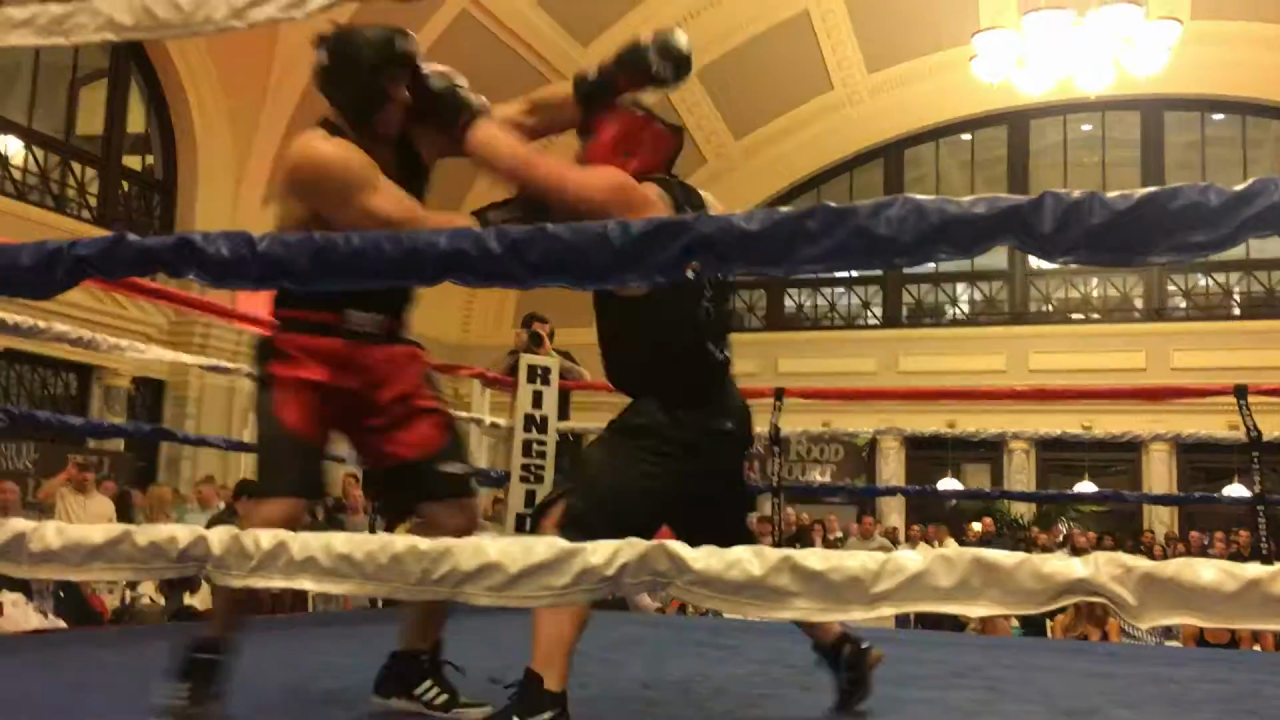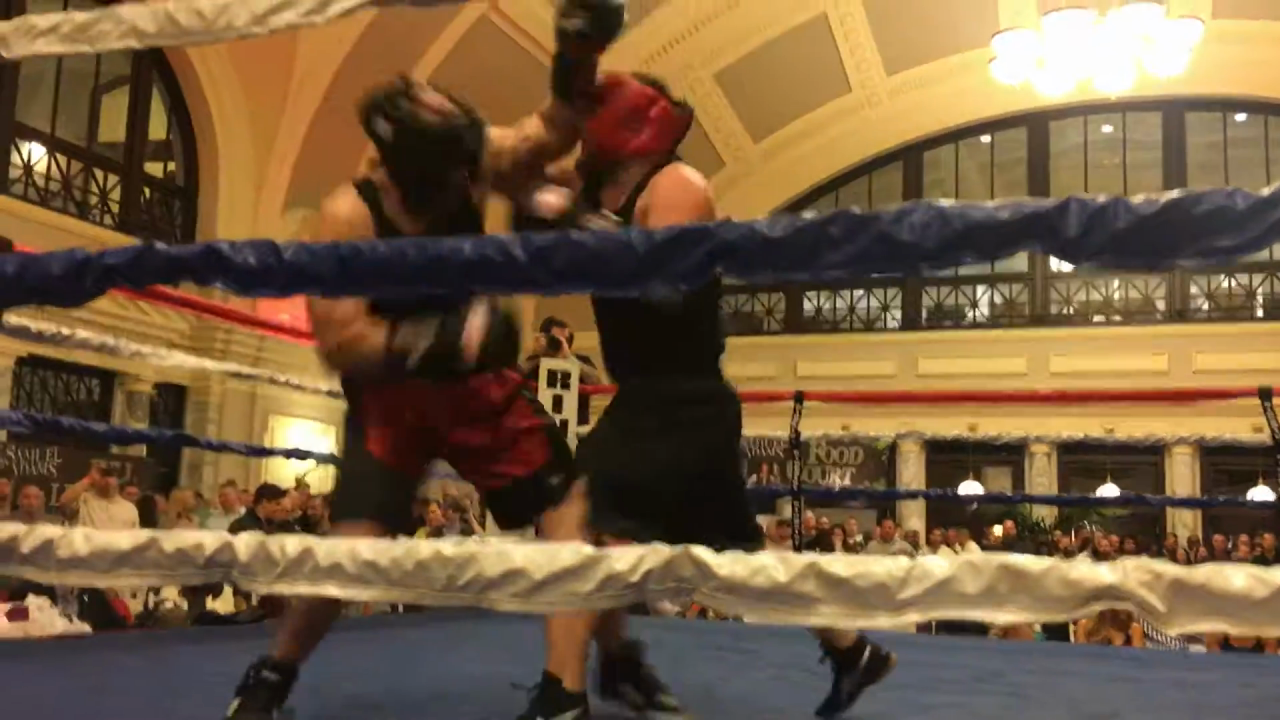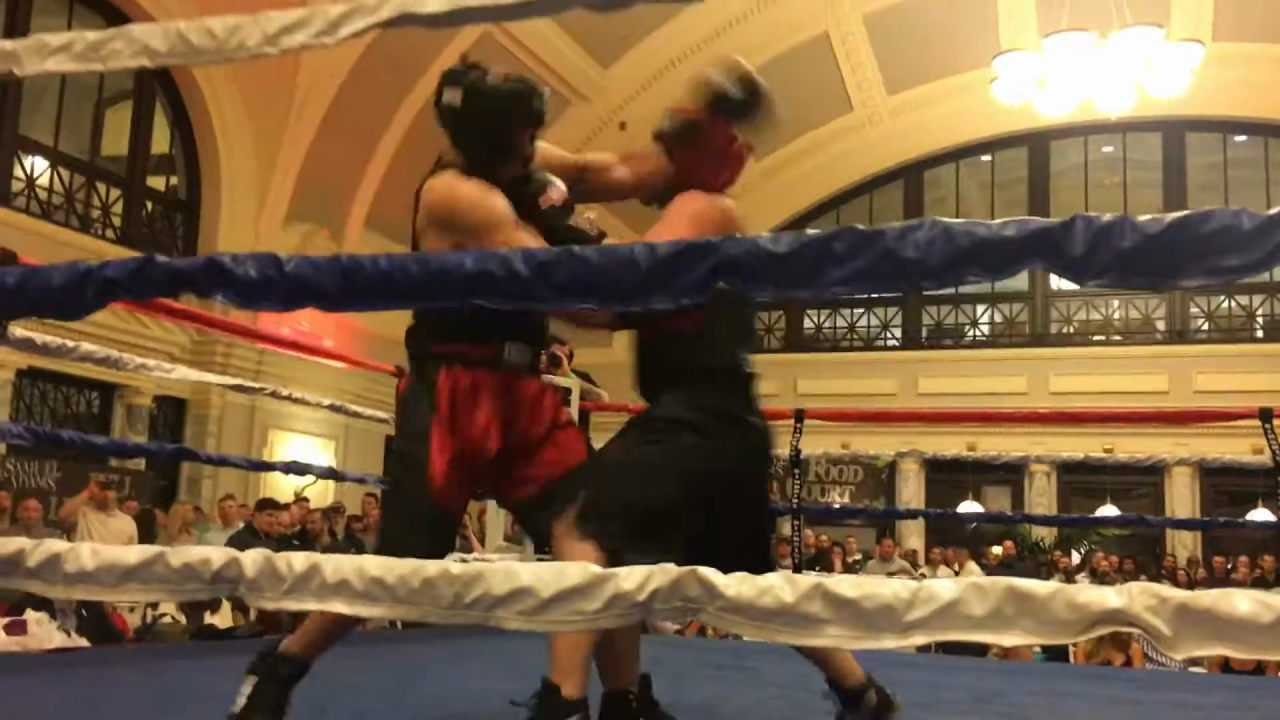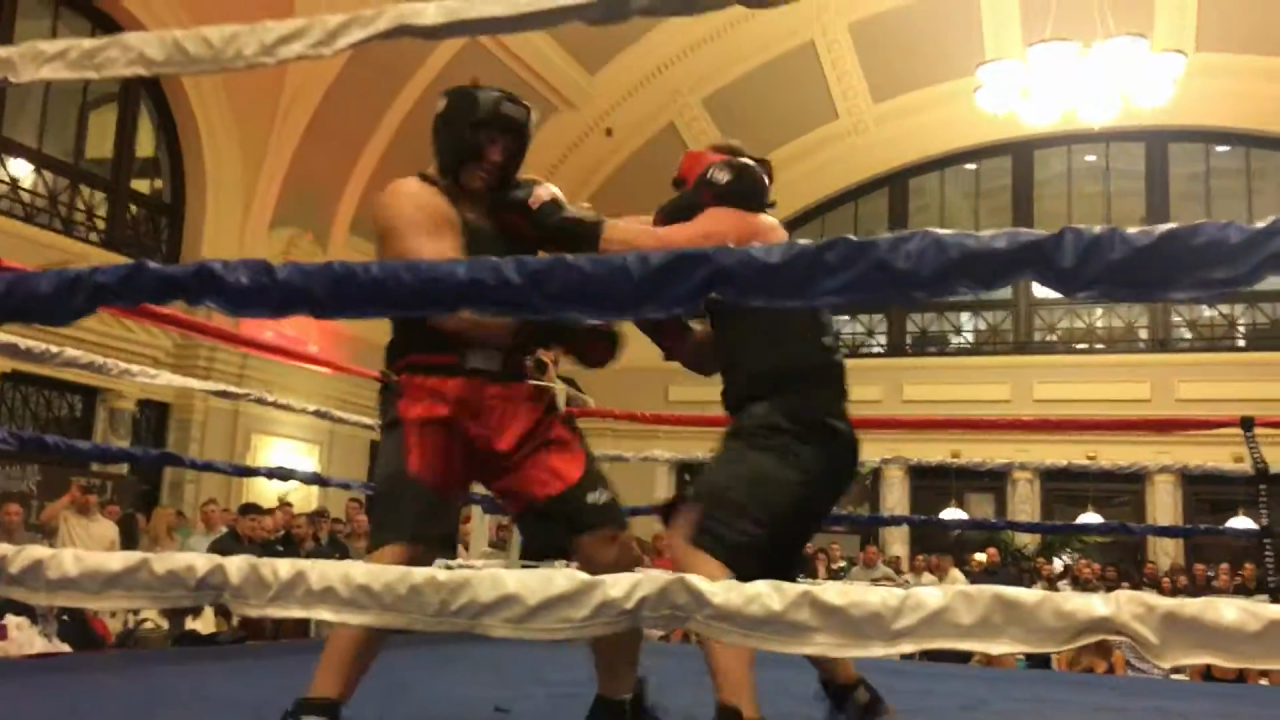
dt=0.2s
person 1, frame 1
left shoulder: (410, 133)
right shoulder: (318, 152)
left elbow: (521, 122)
right elbow: (427, 234)
left wrist: (616, 79)
left hip: (384, 359)
right hip: (307, 357)
left knee: (448, 516)
right knee: (283, 508)
right ankle: (203, 661)
person 1, frame 2
left shoulder: (470, 164)
right shoulder: (348, 215)
left elbow: (558, 126)
right elbow: (340, 342)
left wrist: (577, 58)
right wrist: (438, 341)
left hip: (487, 388)
right hip: (399, 398)
left knee: (569, 519)
right knee: (361, 540)
person 1, frame 3
left shoulder: (525, 169)
right shoulder: (459, 196)
left elbow: (622, 176)
left wrist: (691, 137)
left hip: (523, 390)
right hip: (452, 393)
right knee: (404, 560)
right ankle: (280, 667)
person 1, frame 4
left shoulder: (505, 204)
right shoulder: (414, 200)
right elbow: (462, 312)
right wrist: (559, 317)
left hip: (517, 402)
right hip: (433, 399)
left knee: (610, 545)
right knee: (407, 550)
person 2, frame 1
left shoulder: (626, 199)
right shoulder: (688, 202)
left hip: (670, 423)
right hip: (714, 419)
left knee: (562, 529)
right knee: (732, 552)
right ankle: (843, 648)
person 2, frame 2
left shoulder: (674, 187)
right shoulder: (608, 189)
left elbow: (664, 289)
left wrist: (574, 227)
left hip: (679, 401)
right hip: (657, 399)
left knee: (582, 524)
right knee: (731, 549)
right ankle: (853, 652)
person 2, frame 3
left shoulder: (703, 214)
right shoulder: (693, 221)
left hip: (693, 421)
right hip: (734, 432)
left knee: (581, 534)
right knee: (757, 584)
person 2, frame 4
left shoulder: (744, 224)
right shoulder: (744, 245)
left elbow: (651, 247)
right elbow: (706, 357)
right wrist: (664, 321)
left hip: (791, 427)
right hip: (780, 430)
left knee: (701, 552)
right knee: (764, 576)
